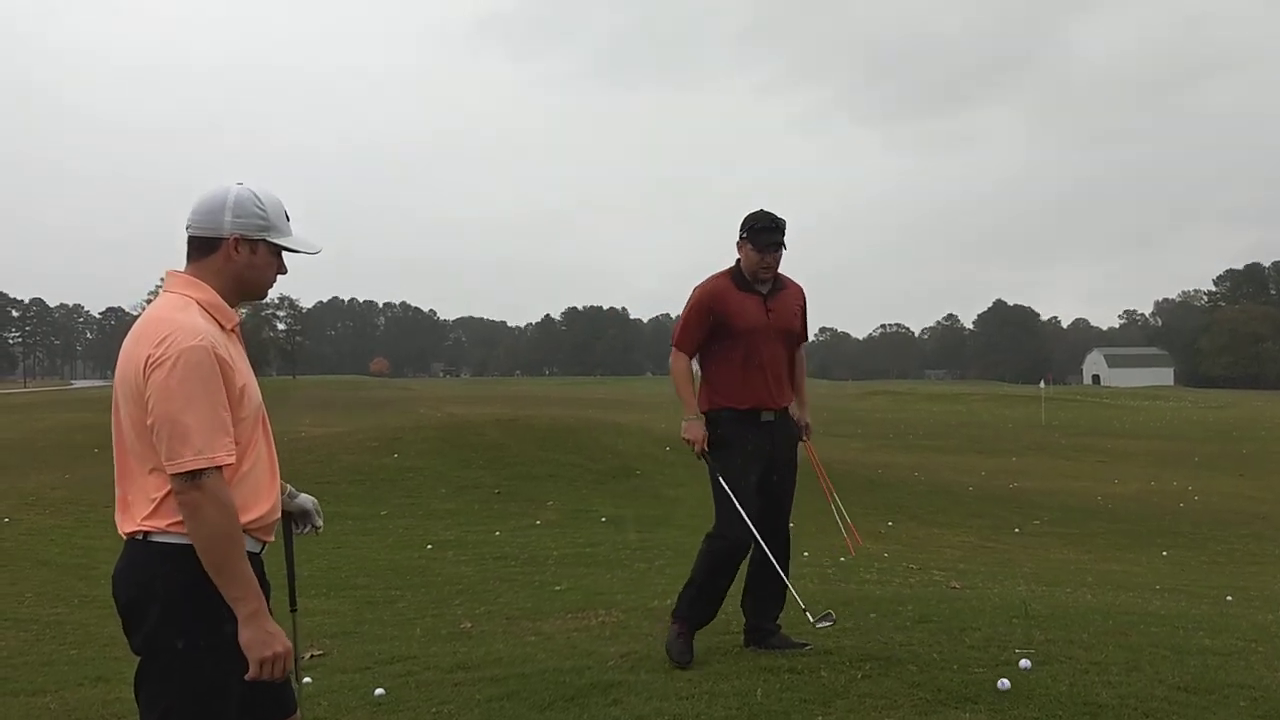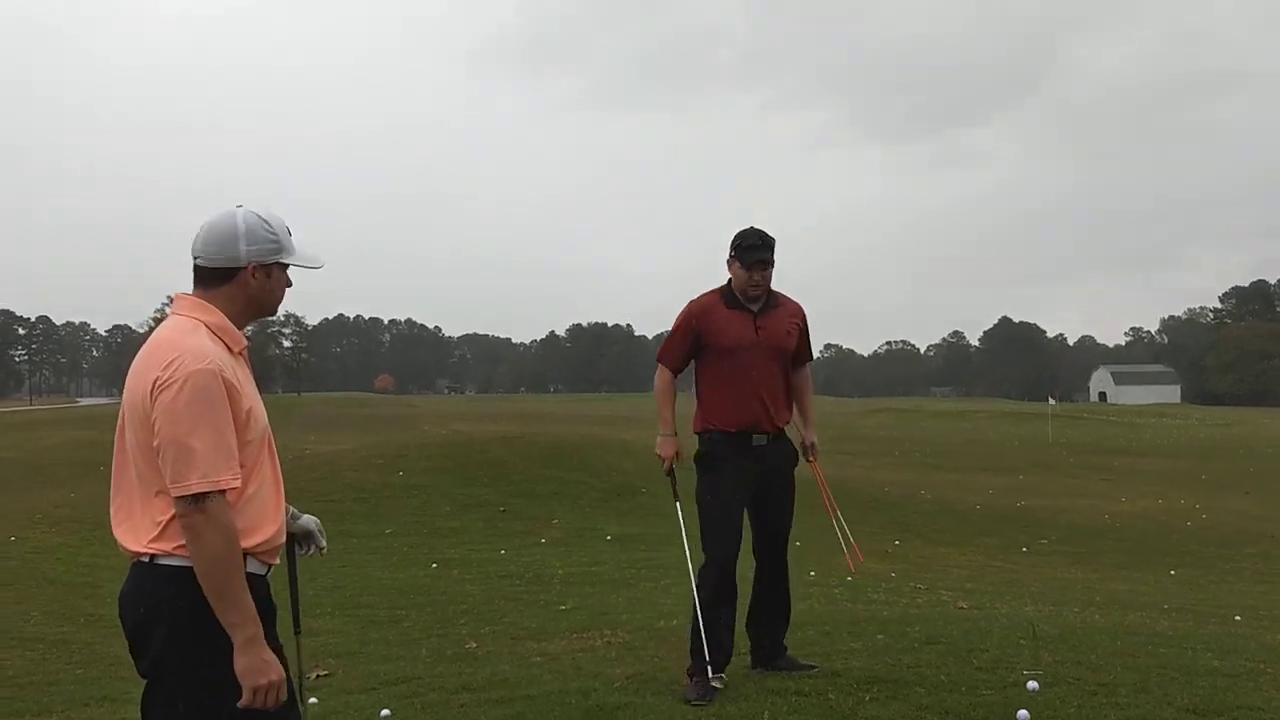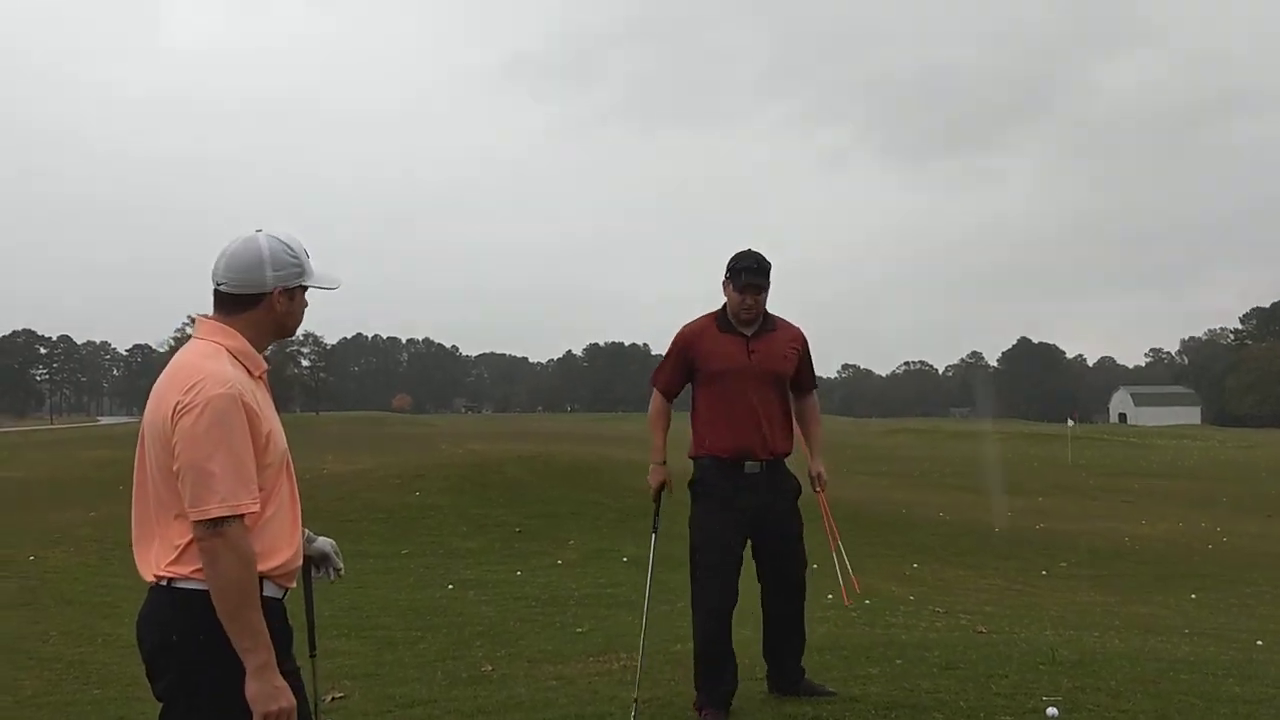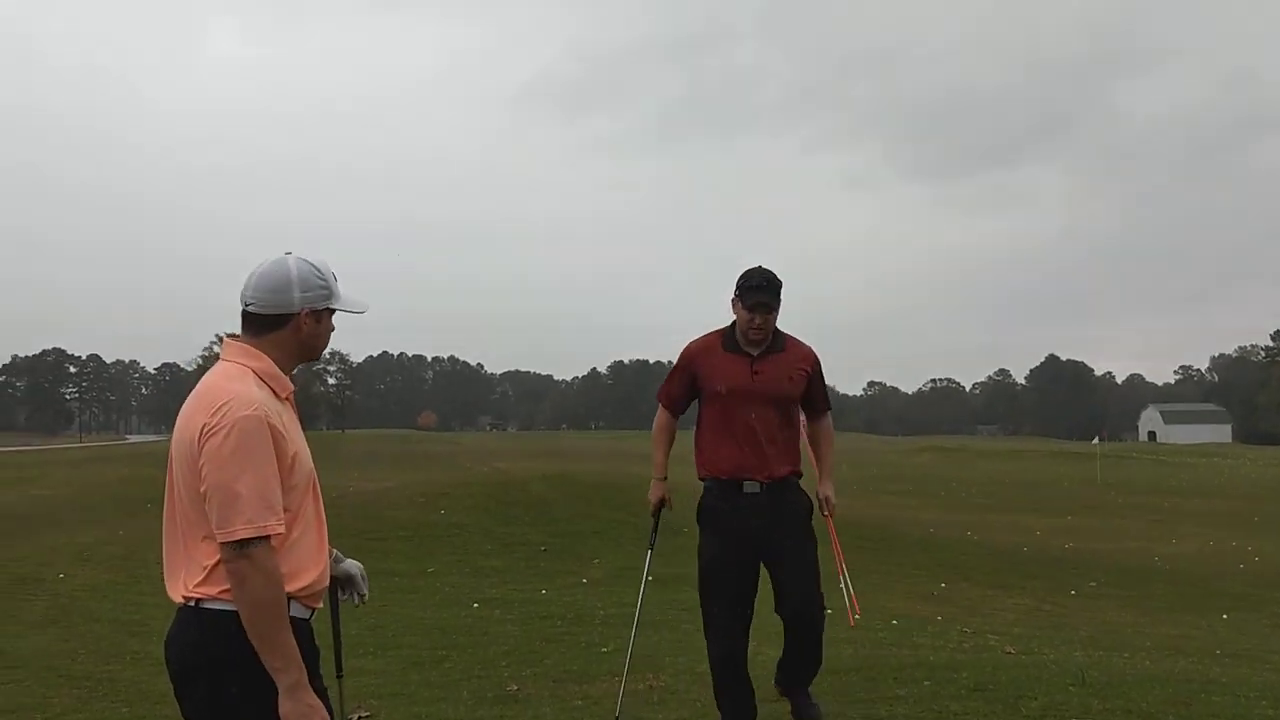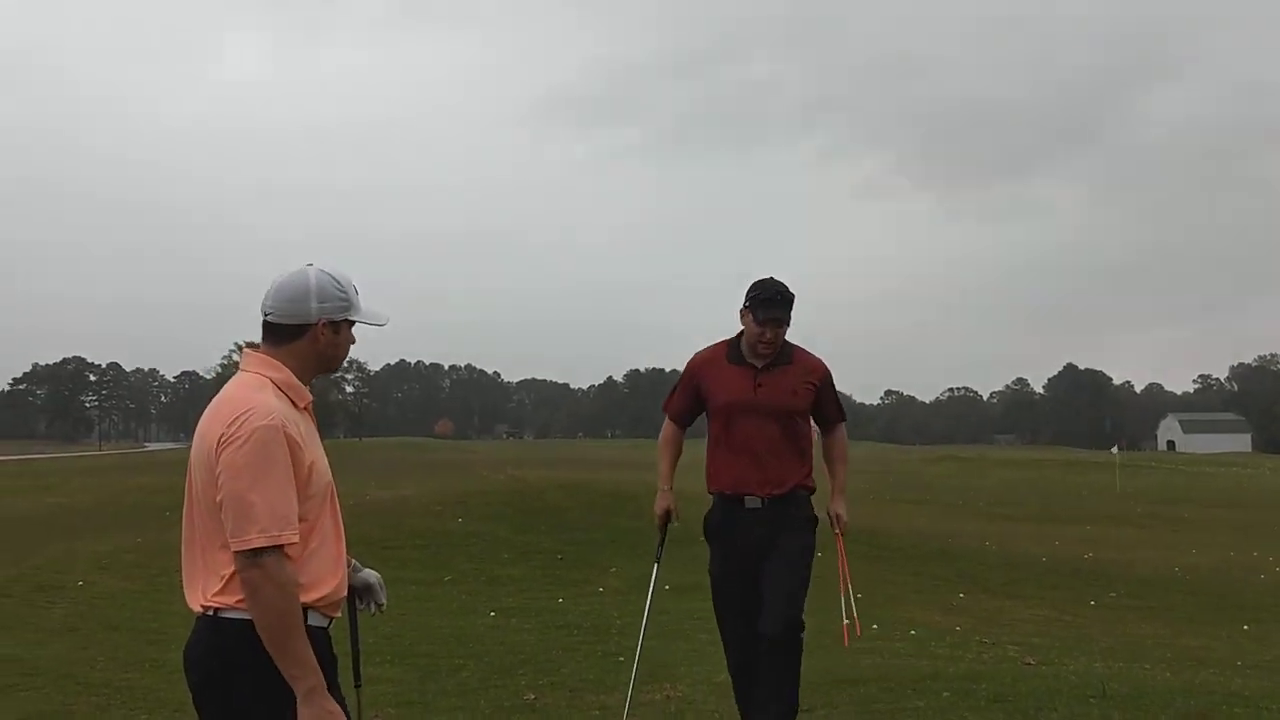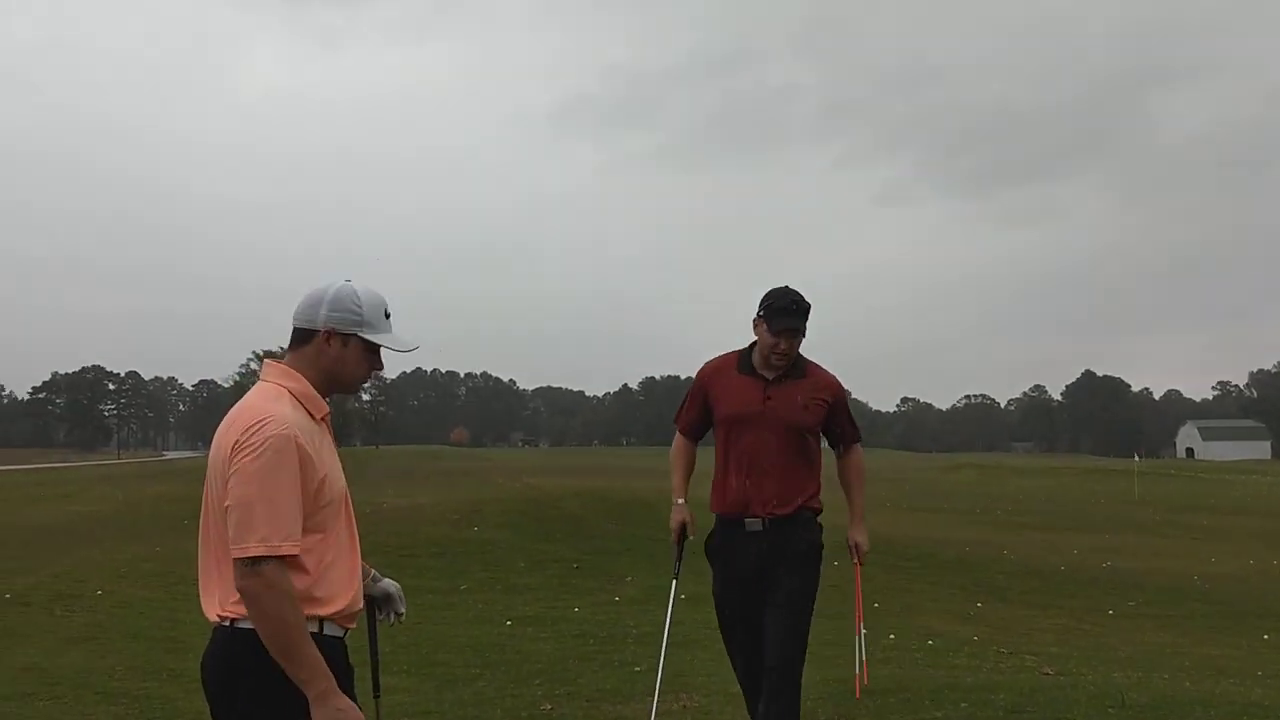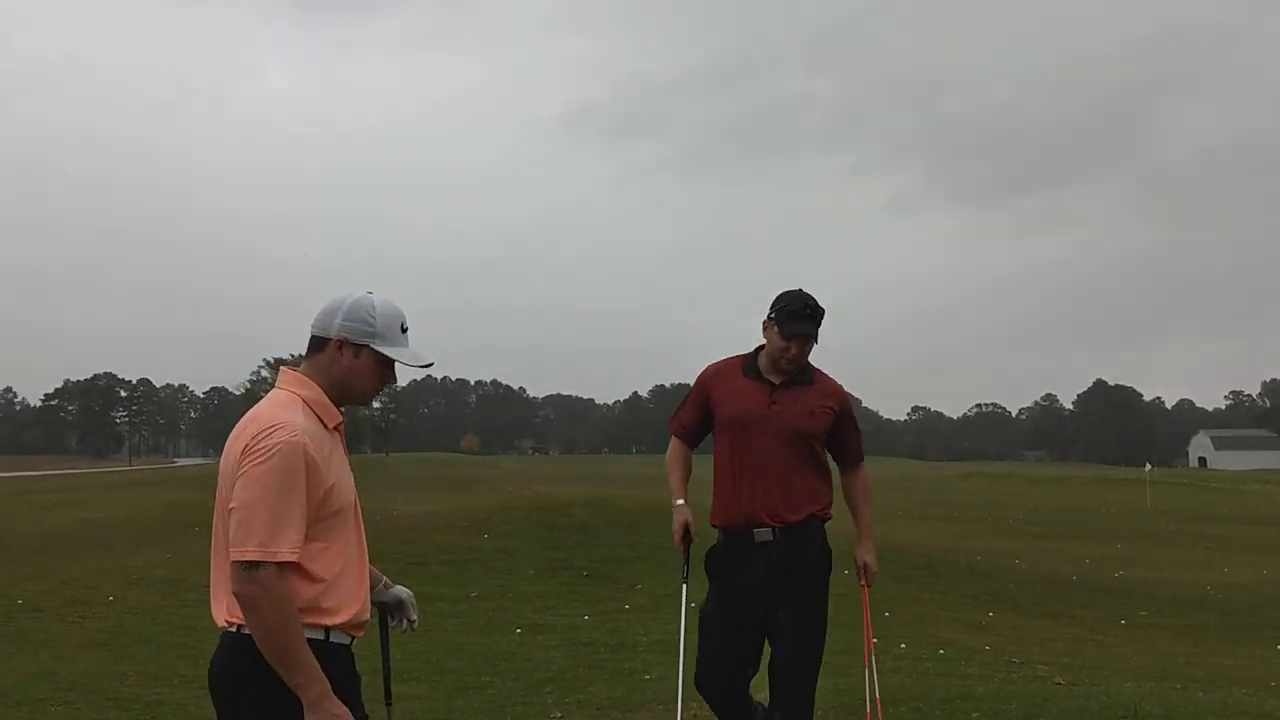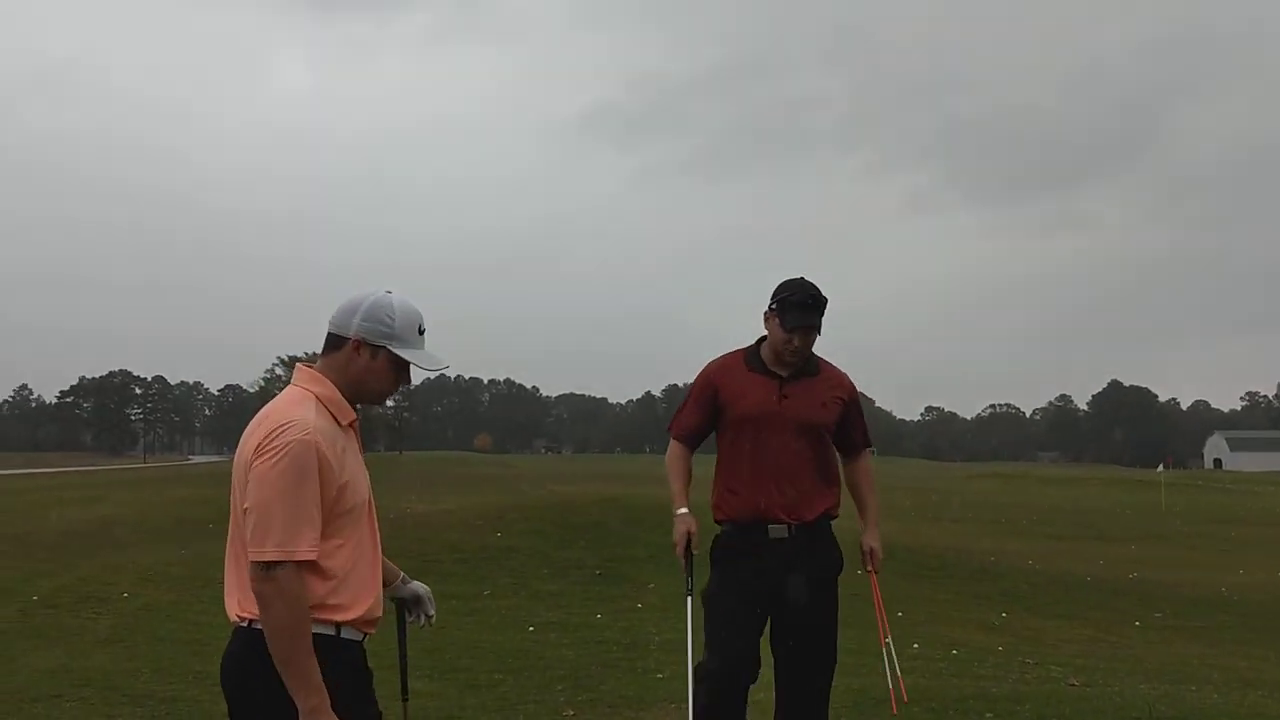
dt=0.2s
person 1, frame 1
left shoulder: (199, 325)
right shoulder: (187, 338)
right elbow: (197, 487)
left wrist: (277, 494)
right wrist: (253, 614)
left hip: (210, 567)
right hip: (189, 577)
person 1, frame 2
left shoulder: (207, 347)
right shoulder: (196, 362)
right elbow: (200, 511)
left wrist: (281, 516)
right wrist: (248, 640)
left hip: (220, 588)
right hip: (195, 600)
person 1, frame 3
left shoulder: (226, 370)
right shoulder: (216, 386)
right elbow: (218, 535)
left wrist: (299, 538)
right wrist: (259, 667)
left hip: (237, 610)
right hip: (213, 623)
person 1, frame 4
left shoulder: (254, 392)
right shoulder: (243, 408)
right elbow: (246, 556)
left wrist: (328, 559)
left hip: (261, 632)
right hip: (241, 642)
person 1, frame 5
left shoulder: (275, 404)
right shoulder: (261, 418)
right elbow: (259, 566)
left wrist: (348, 569)
left hip: (279, 640)
right hip: (259, 653)
person 1, frame 6
left shoulder: (296, 415)
right shoulder: (275, 426)
right elbow: (259, 573)
left wrist: (366, 578)
left hip: (300, 650)
right hip: (274, 663)
person 1, frame 7
left shoulder: (313, 424)
right shoulder: (285, 433)
right elbow: (254, 580)
left wrist: (377, 585)
left hip: (309, 656)
right hip: (280, 670)
person 1, frame 8
left shoulder: (330, 422)
right shoulder: (298, 431)
right elbow: (274, 578)
left wrist: (395, 580)
left hip: (323, 654)
right hip: (292, 664)
person 2, frame 1
left shoulder: (793, 294)
right shoulder: (712, 293)
right elbow: (679, 355)
left wrist: (800, 405)
right wrist: (692, 416)
left hip: (779, 426)
right hip: (732, 428)
left knee: (775, 533)
right knee: (733, 532)
left ankle: (762, 626)
right ankle: (685, 620)
person 2, frame 2
left shoulder: (792, 313)
right shoulder: (701, 311)
right elbow: (666, 371)
left wrist: (808, 426)
right wrist: (666, 434)
left hip: (775, 449)
right hip: (724, 451)
left knee: (774, 554)
right knee: (721, 559)
left ankle: (769, 648)
right ankle: (706, 667)
person 2, frame 3
left shoulder: (792, 338)
right shoulder: (695, 336)
left elbow: (805, 396)
right elbow: (661, 396)
left wrist: (815, 455)
right wrist: (657, 461)
left hip: (774, 478)
right hip: (718, 481)
left knee: (787, 581)
right knee: (714, 592)
left ankle: (786, 673)
person 2, frame 4
left shoulder: (802, 357)
right shoulder: (700, 353)
left elbow: (819, 416)
right elbow: (667, 412)
left wrist: (826, 479)
right wrist: (659, 477)
left hip: (784, 499)
right hip: (724, 502)
left knee: (805, 606)
right knee: (725, 620)
person 2, frame 5
left shoulder: (812, 370)
right shoulder: (705, 365)
left elbow: (833, 429)
right elbow: (674, 424)
left wrist: (838, 495)
right wrist: (665, 488)
left hip: (789, 515)
right hip: (730, 516)
left knee: (782, 623)
right knee: (740, 633)
person 2, frame 6
left shoulder: (824, 386)
right shoulder: (714, 375)
left elbow: (849, 449)
right elbow: (685, 437)
left wrist: (857, 521)
right wrist: (679, 500)
left hip: (795, 539)
right hip: (733, 537)
left knee: (782, 659)
right knee: (749, 655)
person 2, frame 7
left shoulder: (831, 395)
right shoulder: (717, 379)
left elbow: (853, 468)
right elbow: (681, 441)
left wrist: (865, 541)
right wrist: (680, 502)
left hip: (803, 552)
right hip: (737, 548)
left knee: (794, 675)
right knee: (716, 673)
person 2, frame 8
left shoulder: (837, 385)
right shoulder: (721, 375)
left elbow: (856, 455)
right elbow: (680, 444)
left wrist: (871, 526)
right wrist: (682, 510)
left hip: (812, 548)
right hip: (742, 545)
left knee: (807, 677)
right knee: (724, 672)
